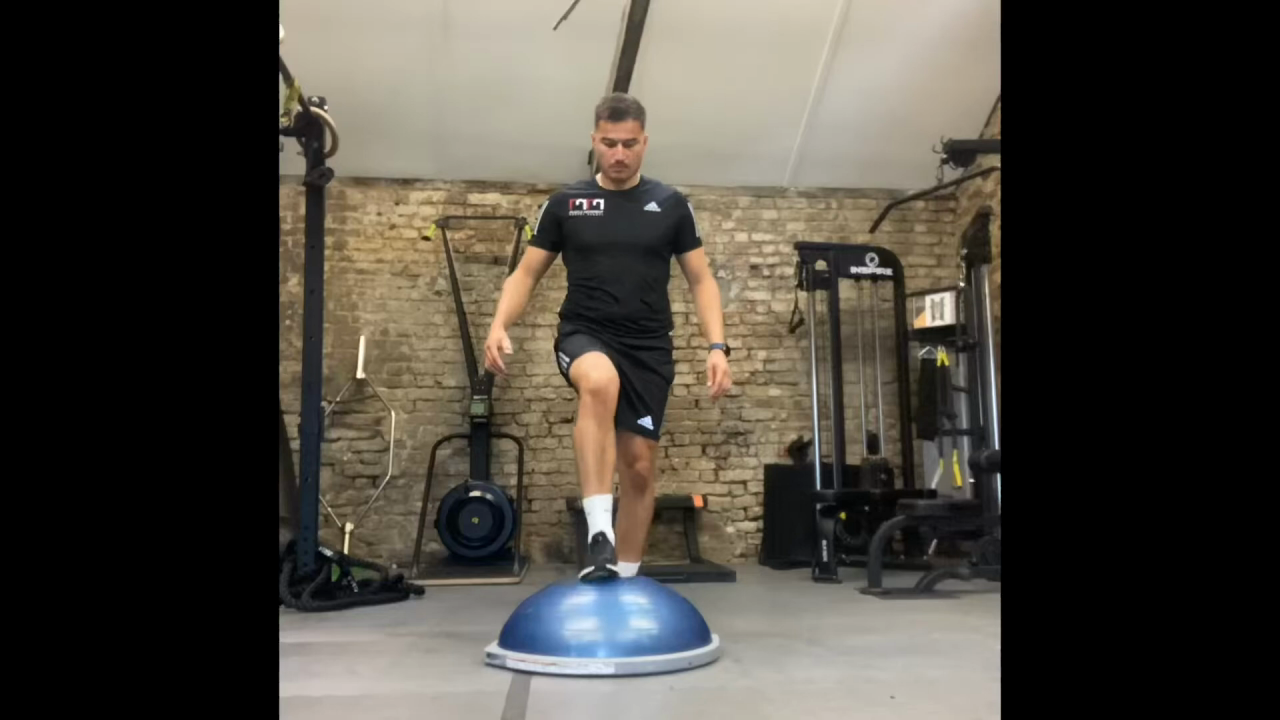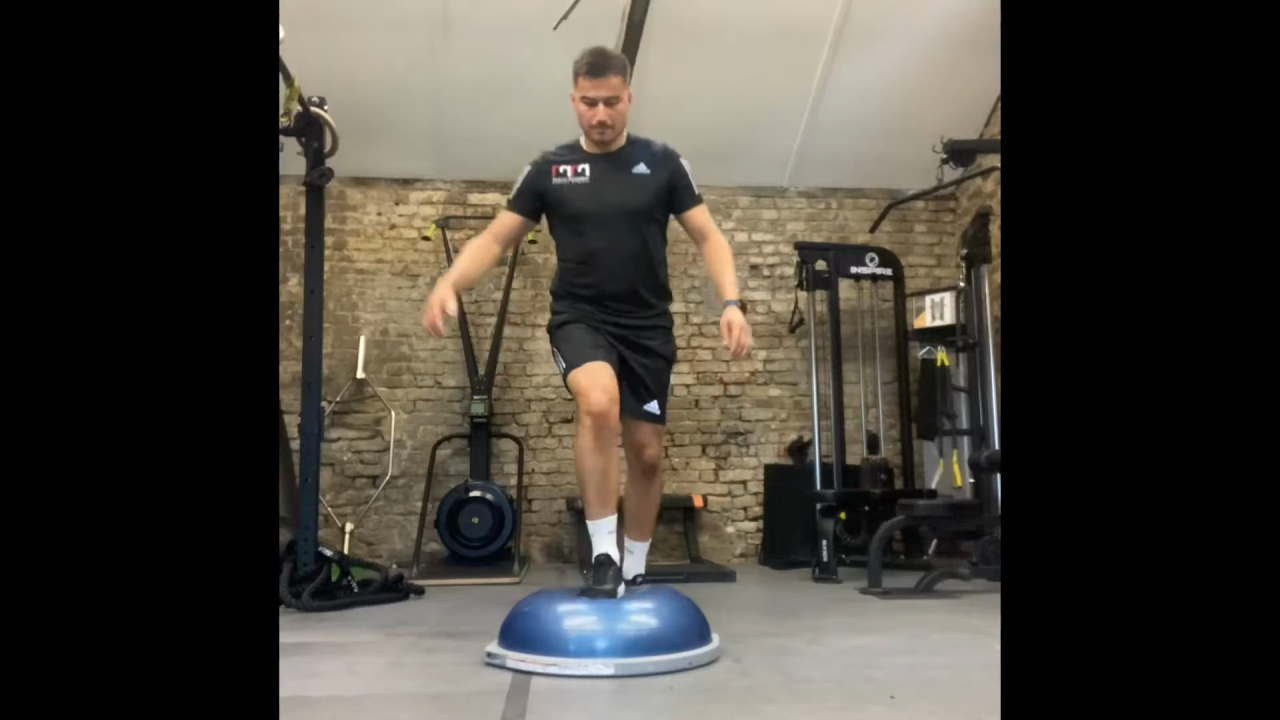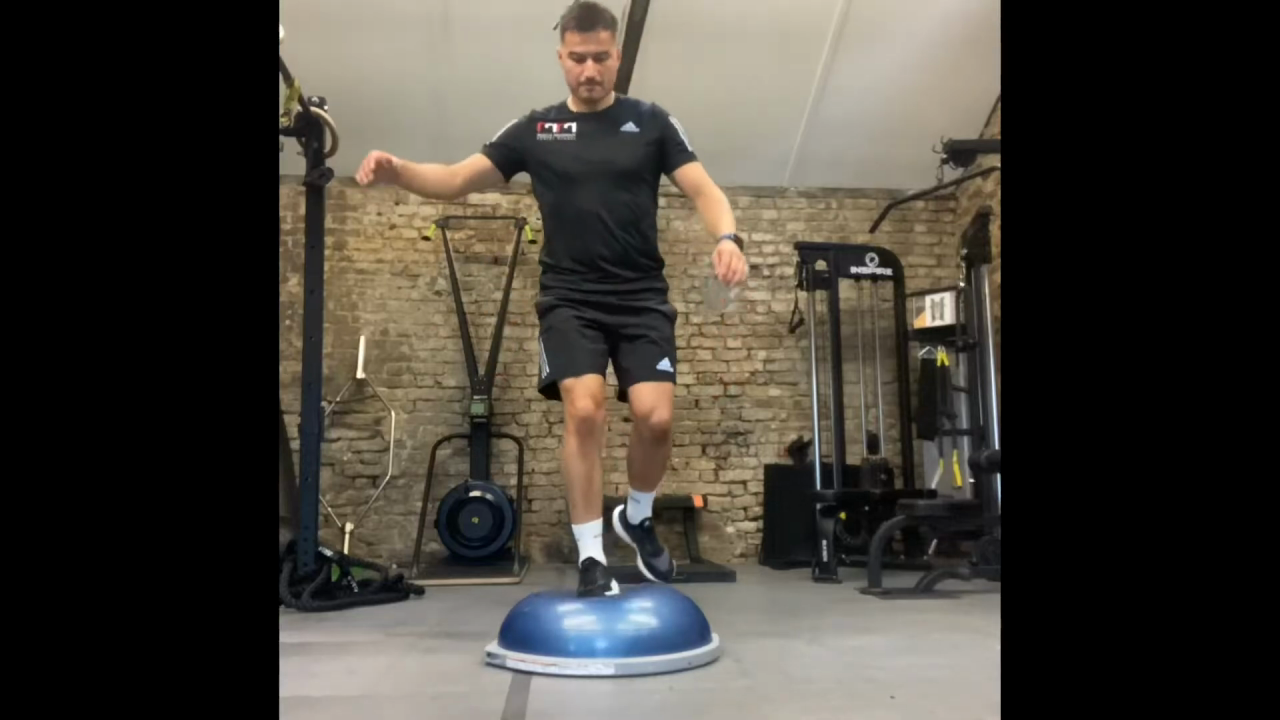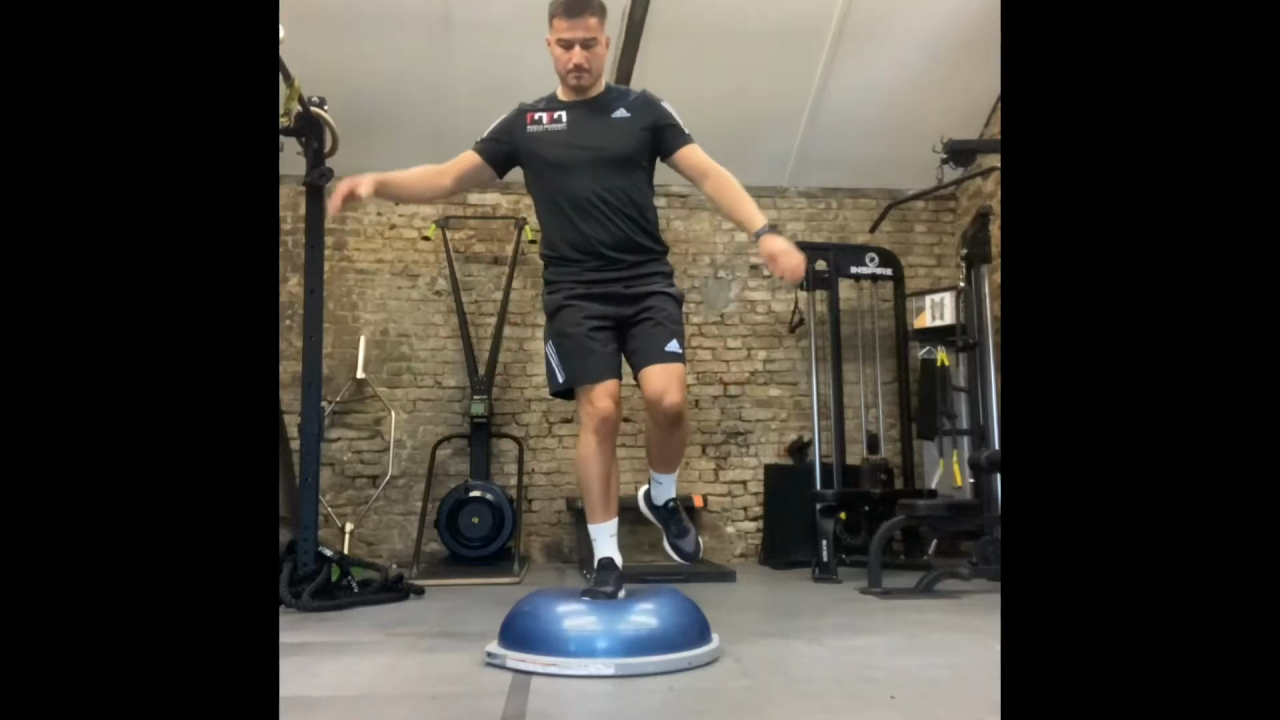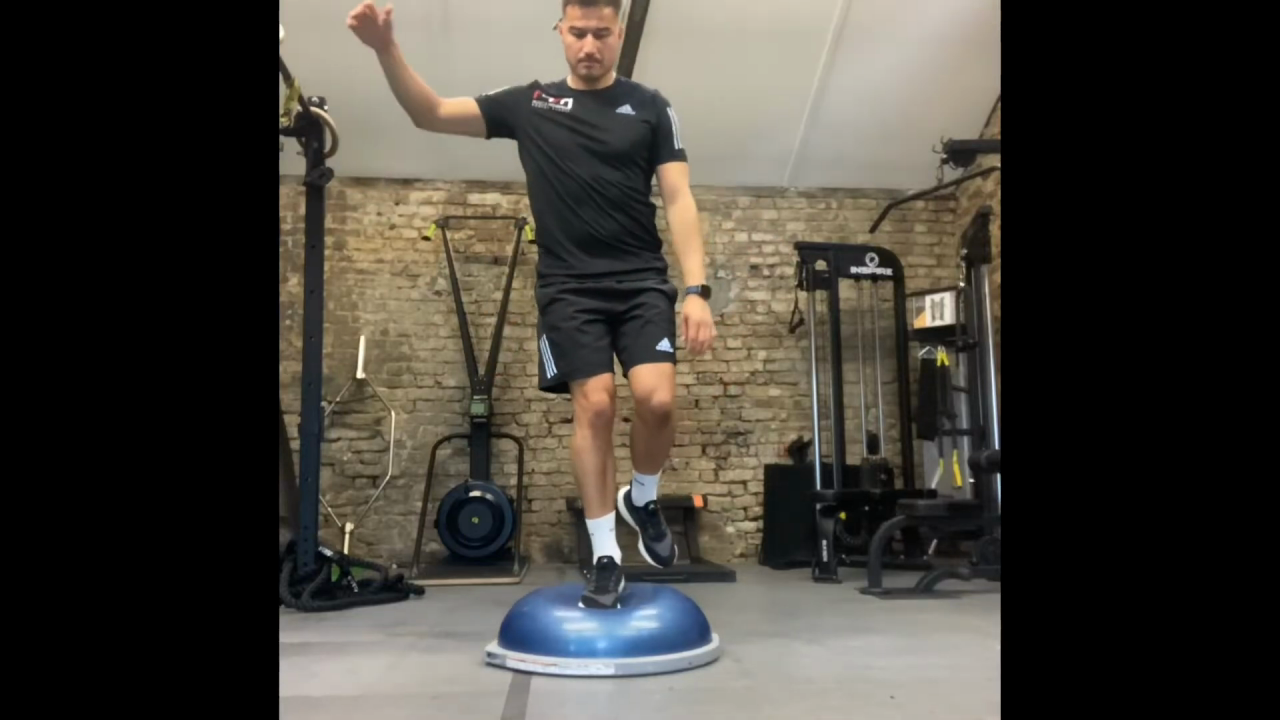
dt=0.4s
person 1, frame 1
left shoulder: (671, 204)
right shoulder: (565, 203)
left elbow: (701, 279)
right elbow: (527, 272)
left wrist: (716, 346)
right wrist: (499, 324)
left hip: (648, 347)
right hip: (585, 335)
left knee: (638, 466)
right knee: (600, 382)
left ankle: (627, 580)
right ankle: (599, 538)
person 1, frame 2
left shoulder: (662, 162)
right shoulder: (549, 169)
left elbow: (708, 236)
right elbow: (494, 239)
left wrist: (731, 303)
right wrist: (448, 282)
left hip: (647, 325)
right hip: (580, 319)
left knee: (646, 454)
right knee: (600, 403)
left ankle: (634, 571)
right ankle: (603, 555)
person 1, frame 3
left shoulder: (651, 122)
right shoulder: (534, 130)
left elbow: (704, 190)
right elbow: (455, 180)
left wrist: (726, 237)
right wrist: (397, 169)
left hip: (642, 296)
right hip: (569, 297)
left knee: (656, 417)
right knee: (584, 412)
left ankle: (638, 517)
right ankle: (592, 558)
person 1, frame 4
left shoulder: (643, 109)
right shoulder: (526, 122)
left elbow: (706, 173)
right elbow: (449, 177)
left wrist: (763, 230)
right wrist: (379, 182)
left hip: (647, 282)
right hip: (576, 292)
left knee: (668, 399)
right knee: (599, 412)
left ankle: (662, 498)
right ankle: (606, 557)
person 1, frame 5
left shoulder: (650, 108)
right shoulder: (528, 103)
left elbow: (679, 200)
right elbow: (430, 113)
left wrist: (697, 290)
left hip: (641, 279)
right hip: (569, 284)
left knee: (656, 400)
right knee: (594, 406)
left ankle: (644, 500)
right ankle: (605, 556)
